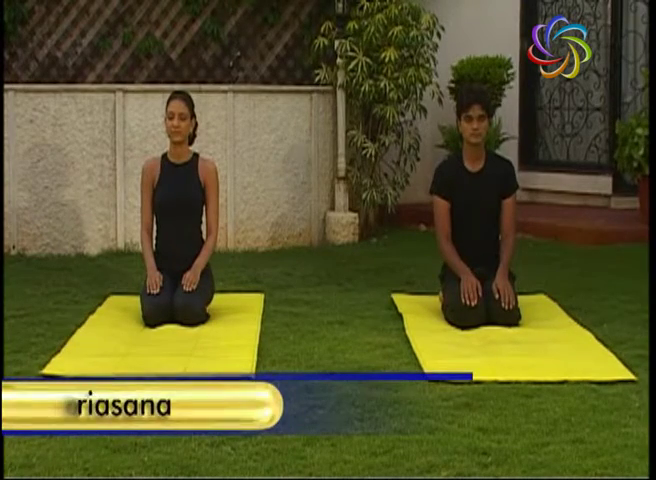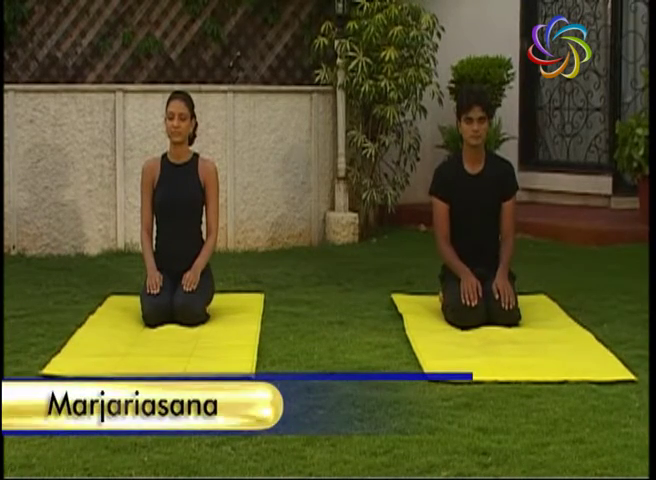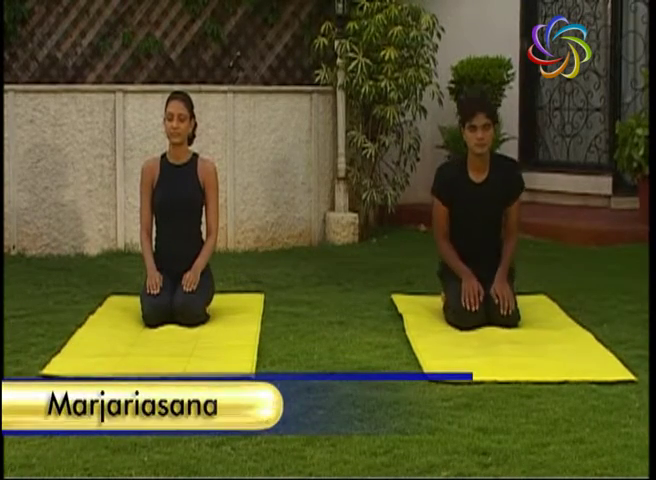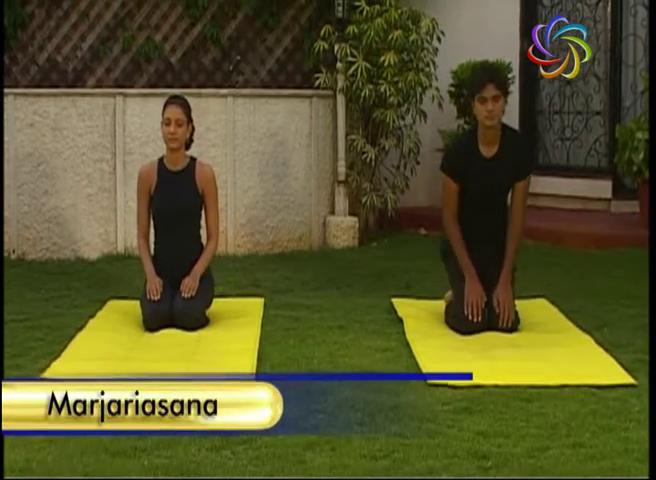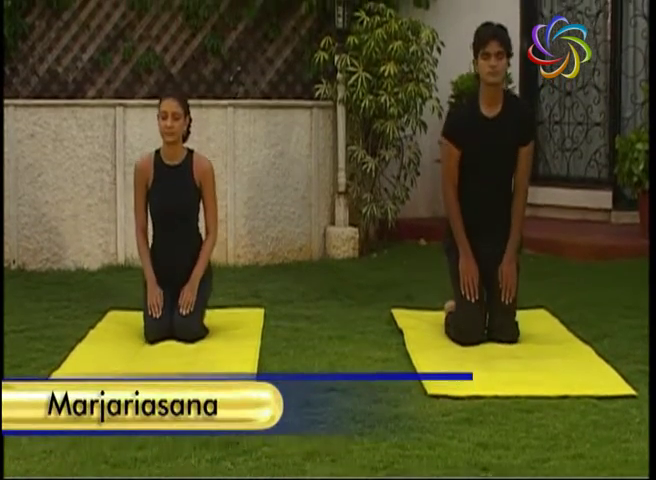
dt=0.5s
person 1, frame 1
left shoulder: (503, 170)
right shoulder: (445, 172)
left elbow: (508, 233)
right elbow: (444, 238)
left wrist: (502, 273)
right wrist: (465, 274)
left hip: (493, 266)
right hip: (458, 268)
left knee: (507, 314)
right knee: (467, 315)
left ankle: (490, 292)
right ankle: (449, 296)
person 1, frame 2
left shoulder: (503, 171)
right shoulder: (445, 173)
left elbow: (507, 234)
right elbow: (443, 239)
left wrist: (502, 274)
right wrist: (464, 274)
left hip: (493, 267)
right hip: (458, 268)
left knee: (508, 314)
right knee: (467, 315)
left ankle: (489, 292)
right ankle: (449, 296)
person 1, frame 3
left shoulder: (509, 172)
right shoulder: (447, 175)
left elbow: (510, 233)
right elbow: (442, 238)
left wrist: (502, 276)
right wrist: (466, 276)
left hip: (494, 265)
right hip: (458, 267)
left knee: (507, 316)
right knee: (468, 317)
left ankle: (489, 297)
right ankle: (452, 299)
person 1, frame 4
left shoulder: (519, 149)
right shoulder: (458, 151)
left elbow: (517, 218)
right elbow: (450, 218)
left wrist: (506, 280)
right wrist: (470, 278)
left hip: (497, 244)
right hip: (461, 244)
left knee: (505, 320)
right knee: (469, 321)
right ankle: (453, 302)
person 1, frame 5
left shoulder: (521, 116)
right shoulder: (459, 116)
left elbow: (520, 189)
right elbow: (450, 189)
left wrist: (511, 253)
right wrist: (464, 253)
left hip: (502, 233)
right hip: (465, 232)
left knee: (505, 332)
right knee: (469, 333)
right ankle: (453, 313)
person 2, frame 1
left shoulder: (206, 168)
right shoulder: (151, 168)
left elbow: (212, 231)
right elbow: (146, 229)
left wrist: (197, 269)
right wrist: (151, 269)
left hip: (195, 264)
right hip: (162, 265)
left knee: (187, 310)
right knee: (154, 312)
left ankle: (194, 298)
right ankle: (164, 294)
person 2, frame 2
left shoulder: (206, 169)
right shoulder: (151, 168)
left elbow: (212, 232)
right elbow: (146, 230)
left wrist: (196, 269)
right wrist: (151, 269)
left hip: (195, 265)
right hip: (162, 265)
left knee: (187, 311)
right knee: (154, 313)
left ankle: (196, 300)
right ankle: (167, 296)
person 2, frame 3
left shoulder: (205, 169)
right shoulder: (151, 168)
left elbow: (212, 232)
right elbow: (145, 230)
left wrist: (196, 269)
right wrist: (151, 270)
left hip: (194, 265)
right hip: (162, 266)
left knee: (187, 310)
right knee: (154, 312)
left ankle: (194, 298)
right ankle: (164, 296)
person 2, frame 4
left shoulder: (204, 174)
right shoulder: (148, 173)
left elbow: (213, 237)
right elbow: (142, 235)
left wrist: (195, 275)
right wrist: (151, 274)
left hip: (194, 269)
right hip: (161, 270)
left knee: (186, 315)
right knee: (153, 317)
left ankle: (194, 305)
right ankle: (166, 301)
person 2, frame 5
left shoulder: (201, 166)
right shoulder: (144, 167)
left elbow: (212, 232)
right elbow: (141, 232)
left wrist: (194, 281)
right wrist: (151, 282)
left hip: (194, 265)
right hip: (159, 266)
left knee: (186, 331)
right knee: (156, 332)
left ankle: (191, 316)
right ankle: (164, 314)
